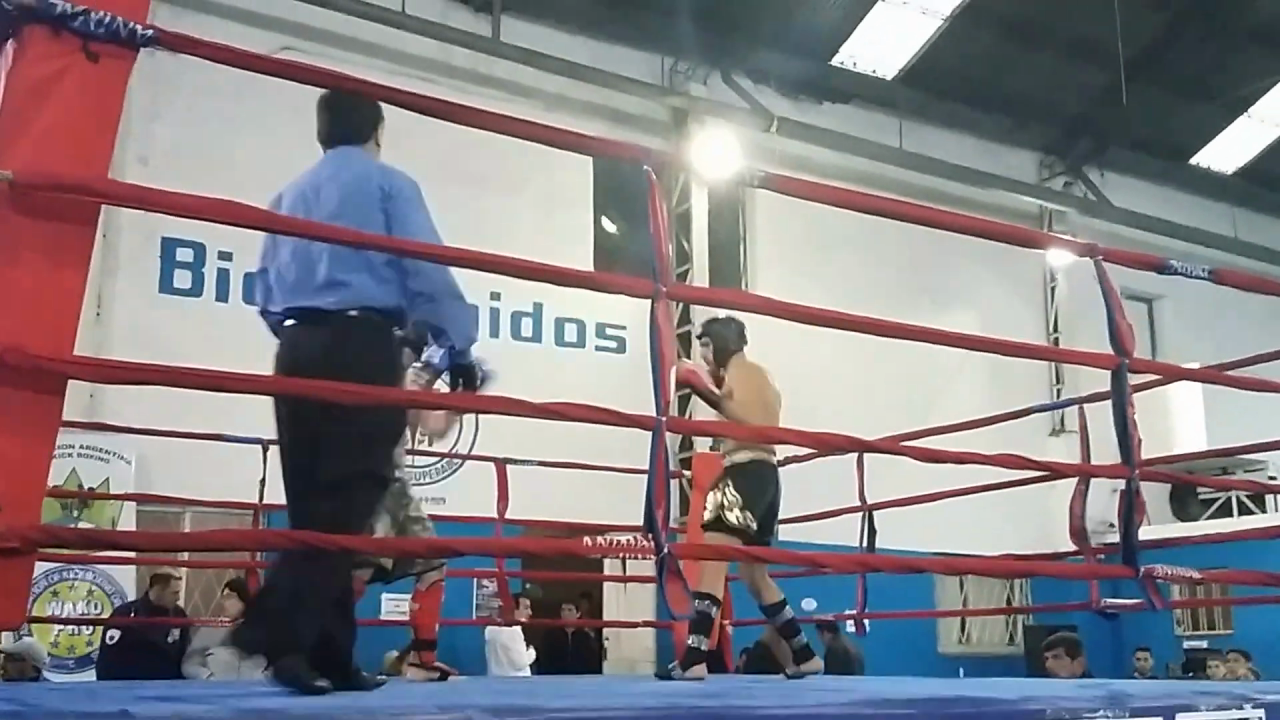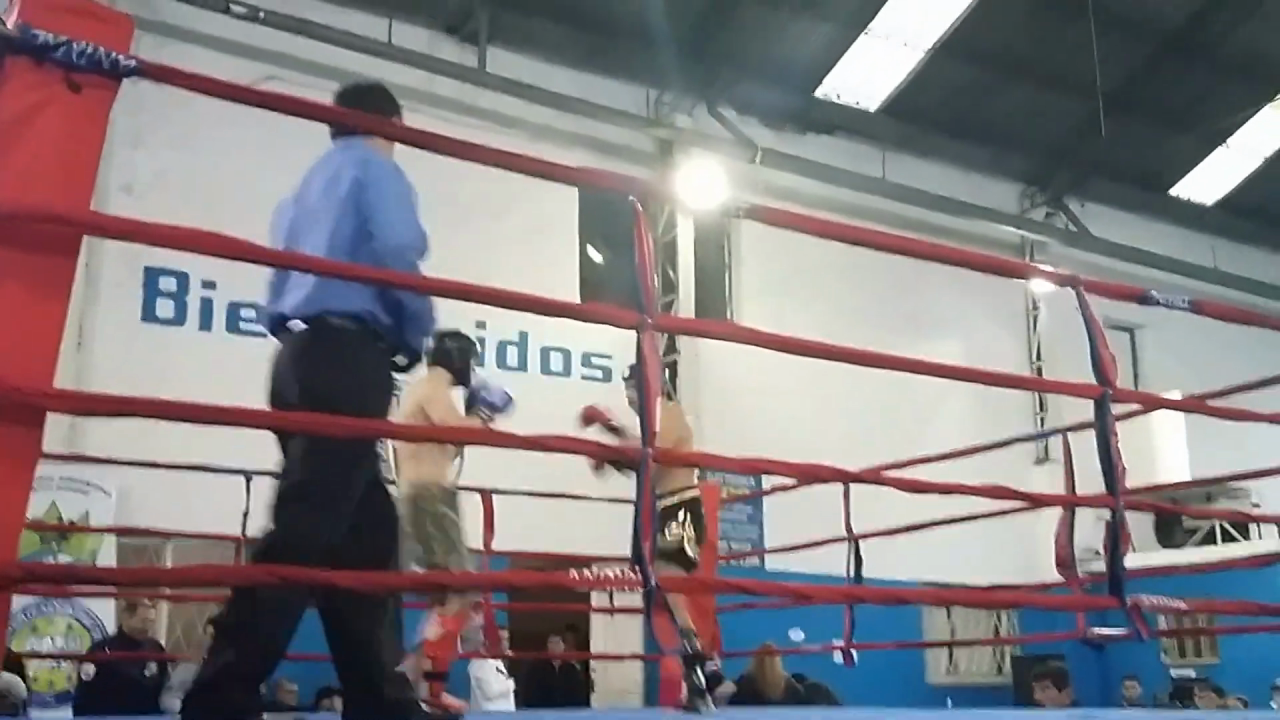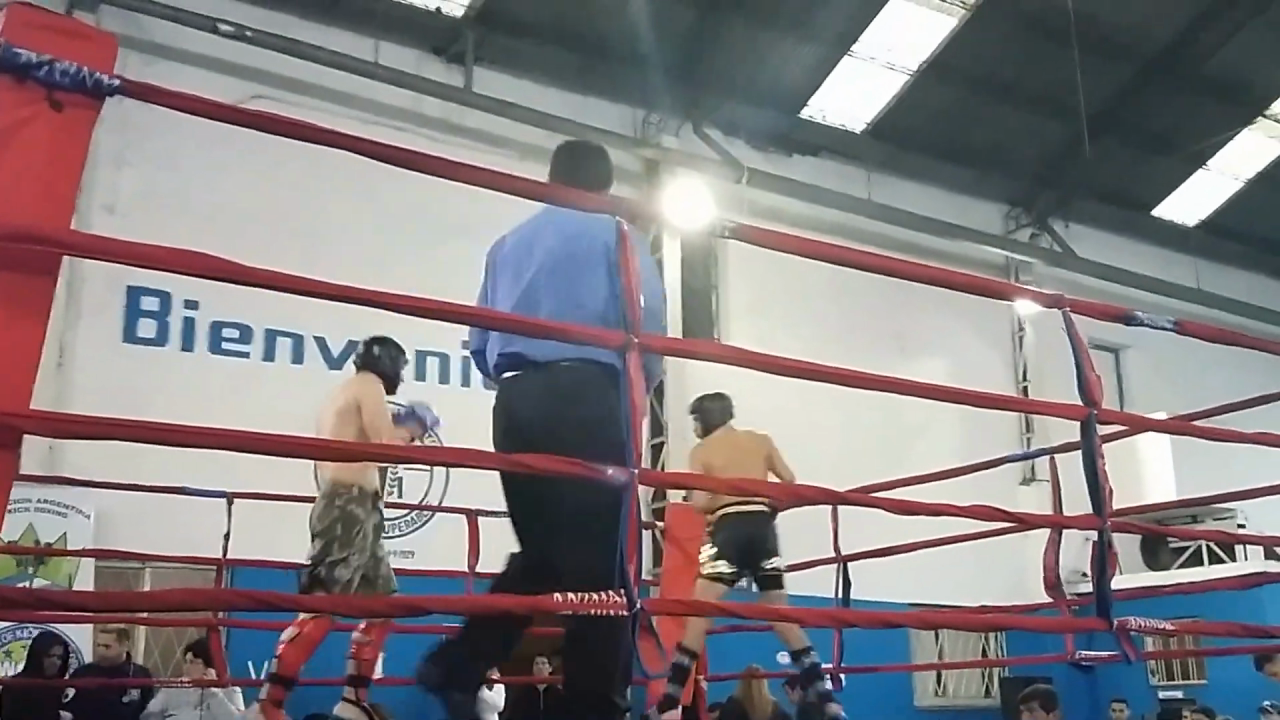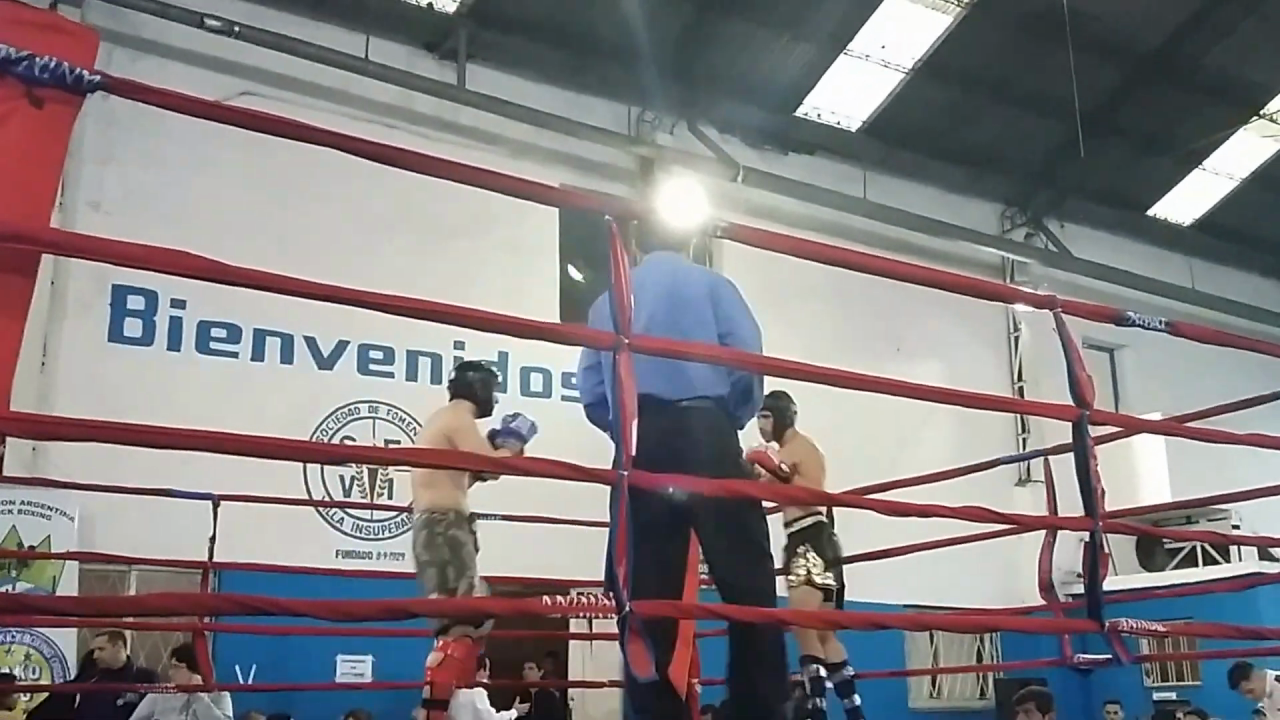
dt=1s
person 1, frame 1
left shoulder: (289, 196)
right shoulder: (388, 184)
left elbow: (266, 291)
right elbow: (426, 270)
right wrist: (458, 346)
left hip: (299, 348)
right hip: (362, 346)
left knee: (316, 500)
right knee: (348, 498)
left ankle: (327, 660)
right ankle: (277, 631)
person 1, frame 2
left shoulder: (300, 193)
right shoulder: (375, 169)
left elbow: (278, 293)
right elbow: (397, 255)
right wrist: (416, 333)
left hip: (297, 357)
right hip: (347, 356)
left knee: (365, 530)
right knee: (307, 532)
person 1, frame 3
left shoulder: (510, 243)
right shoulder: (611, 232)
left elbow: (480, 338)
right elbow: (645, 320)
left hip: (516, 399)
right hip: (584, 398)
left knee: (539, 557)
right knee: (597, 566)
person 1, frame 4
left shoulder: (609, 301)
right shoulder: (710, 284)
left elbow: (592, 390)
right elbow: (747, 361)
right wrist: (733, 421)
left hip: (643, 442)
right hip: (705, 432)
left knee: (649, 592)
right knee: (748, 582)
person 2, frame 1
left shoulder: (410, 377)
left elbow: (434, 431)
right wrist: (426, 373)
left hip: (394, 481)
left knee: (432, 567)
right knee: (361, 568)
left ankle: (424, 658)
person 2, frame 2
left shoulder: (418, 390)
right shoulder: (432, 387)
right elbow: (461, 431)
left wrist: (476, 409)
right wrist: (485, 410)
left hip: (426, 499)
right hip: (431, 501)
left knee: (455, 595)
right knee: (457, 599)
left ankle: (413, 670)
right ankle: (431, 691)
person 2, frame 3
left shoulder: (347, 395)
right shoulder: (369, 387)
right elbow: (386, 443)
left wrist: (400, 426)
right wrist: (415, 426)
left hip: (358, 509)
right hip: (348, 505)
person 2, frame 4
left shoulder: (440, 422)
right shoulder: (456, 417)
right elbow: (490, 468)
left wrist: (498, 441)
right wrist: (515, 439)
left hip: (437, 532)
right hip: (445, 531)
left knee: (476, 624)
right knee: (460, 628)
person 3, frame 1
left shoulder: (743, 372)
right shoulder: (758, 378)
left elbow: (752, 424)
left wrist: (714, 394)
right wrist: (712, 396)
left hip: (746, 474)
right hip: (760, 476)
left knee: (710, 563)
right knee: (755, 574)
left ankle: (692, 661)
right ankle: (804, 658)
person 3, frame 2
left shoulder: (667, 416)
right shoulder: (662, 420)
left elbow: (655, 452)
left wrist: (609, 425)
right wrist: (614, 460)
left hip: (681, 513)
right hip: (668, 515)
left knee: (672, 599)
right knee: (671, 601)
left ankle: (701, 690)
right ankle: (699, 690)
person 3, frame 3
left shoulder: (702, 450)
right shoulder: (761, 441)
left elbow: (700, 502)
right elbow: (791, 483)
left hip: (728, 528)
right hip: (763, 528)
left knee: (697, 615)
right knee: (782, 618)
person 3, frame 4
left shoulder: (799, 448)
right shoulder: (787, 451)
left wrist: (782, 472)
right wrist: (766, 474)
left hip: (811, 539)
right hip: (800, 541)
left knee: (803, 627)
right knee: (823, 633)
